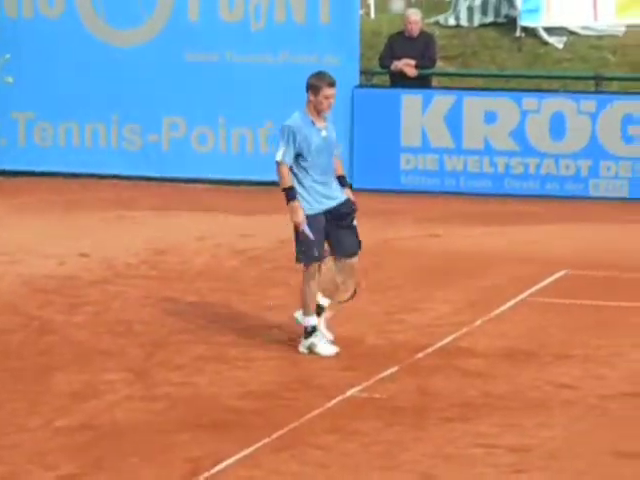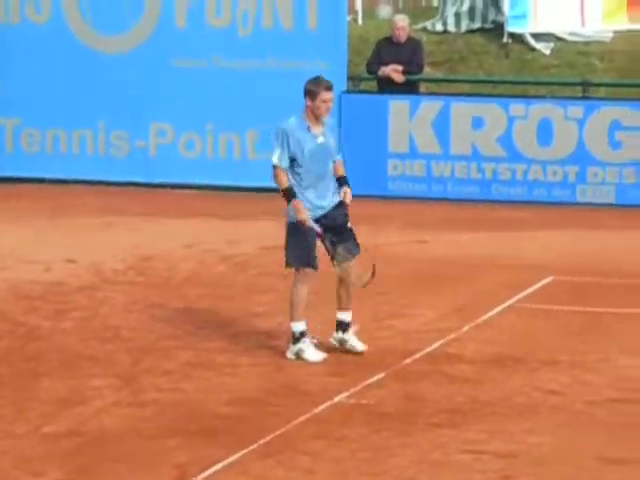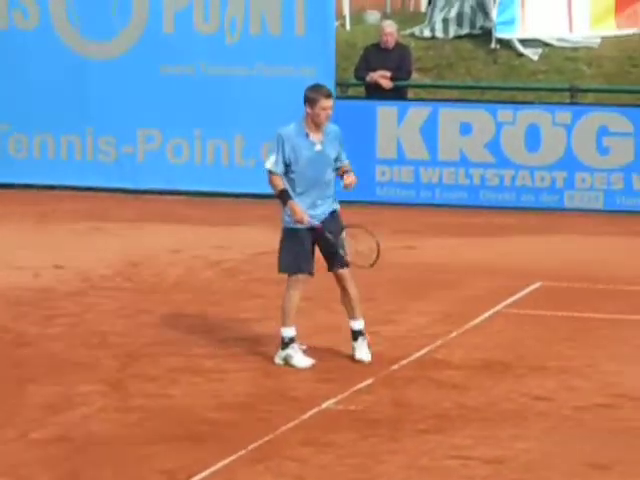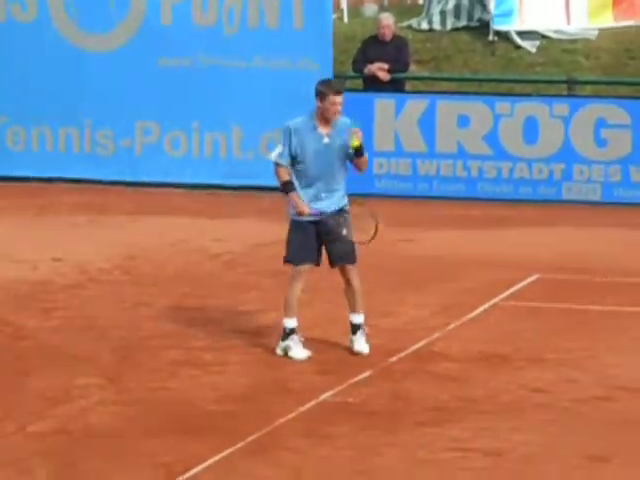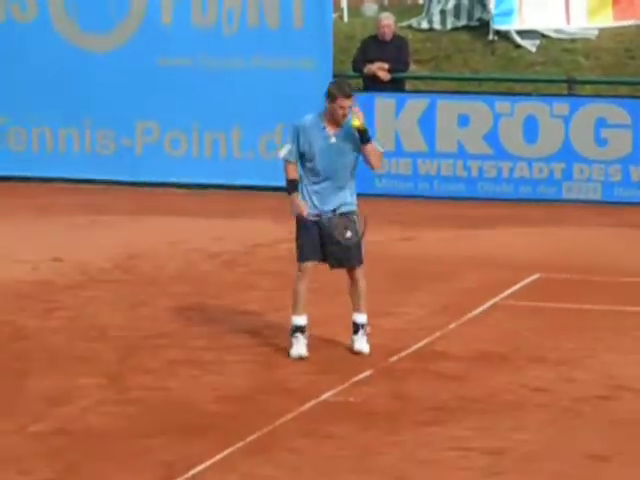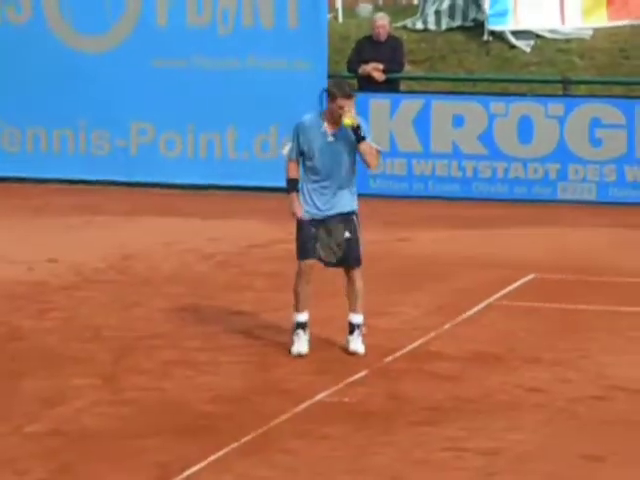
dt=0.1s
person 1, frame 1
left shoulder: (329, 122)
right shoulder: (293, 126)
right elbow: (283, 166)
left wrist: (345, 186)
right wrist: (295, 205)
left hip: (337, 203)
right hip: (310, 208)
left knee: (349, 261)
right knee: (313, 267)
left ankle: (316, 310)
right ankle: (309, 333)
person 1, frame 2
left shoulder: (329, 127)
right shoulder: (289, 130)
right elbow: (279, 170)
left wrist: (344, 185)
right wrist: (295, 203)
left hip: (332, 207)
right hip: (304, 214)
left knee: (347, 265)
right knee: (303, 273)
left ankle: (344, 330)
right ankle: (298, 340)
person 1, frame 3
left shoulder: (333, 134)
right shoulder: (286, 136)
left elbow: (341, 165)
right elbow: (275, 174)
left wrist: (348, 175)
right wrist: (292, 205)
left hip: (329, 215)
right hip: (298, 220)
left knee: (344, 275)
right knee: (296, 280)
left ankle: (359, 337)
right ankle: (287, 346)
person 1, frame 4
left shoulder: (345, 127)
right shoulder: (294, 129)
left elbow: (361, 167)
right elbow: (281, 166)
left wrist: (358, 149)
right wrist: (293, 197)
left hip: (336, 209)
right hip: (304, 212)
left knee: (349, 269)
right knee: (300, 271)
left ankle: (358, 331)
right ankle: (288, 337)
person 1, frame 5
left shoulder: (356, 127)
right shoulder: (304, 127)
left elbow: (376, 164)
right elbow: (291, 163)
left wrist: (363, 132)
right wrist: (295, 196)
left hip: (344, 208)
right hip: (310, 210)
left knee: (355, 270)
right knee: (305, 268)
left ankle: (360, 331)
right ankle: (298, 334)
person 1, frame 6
left shoulder: (354, 127)
right shoulder: (304, 126)
left elbow: (373, 162)
right elbow: (293, 162)
left wrist: (356, 130)
right wrist: (294, 197)
left hip: (344, 209)
right hip: (310, 209)
left knee: (353, 270)
right knee: (304, 267)
left ankle: (355, 331)
right ankle: (300, 329)
